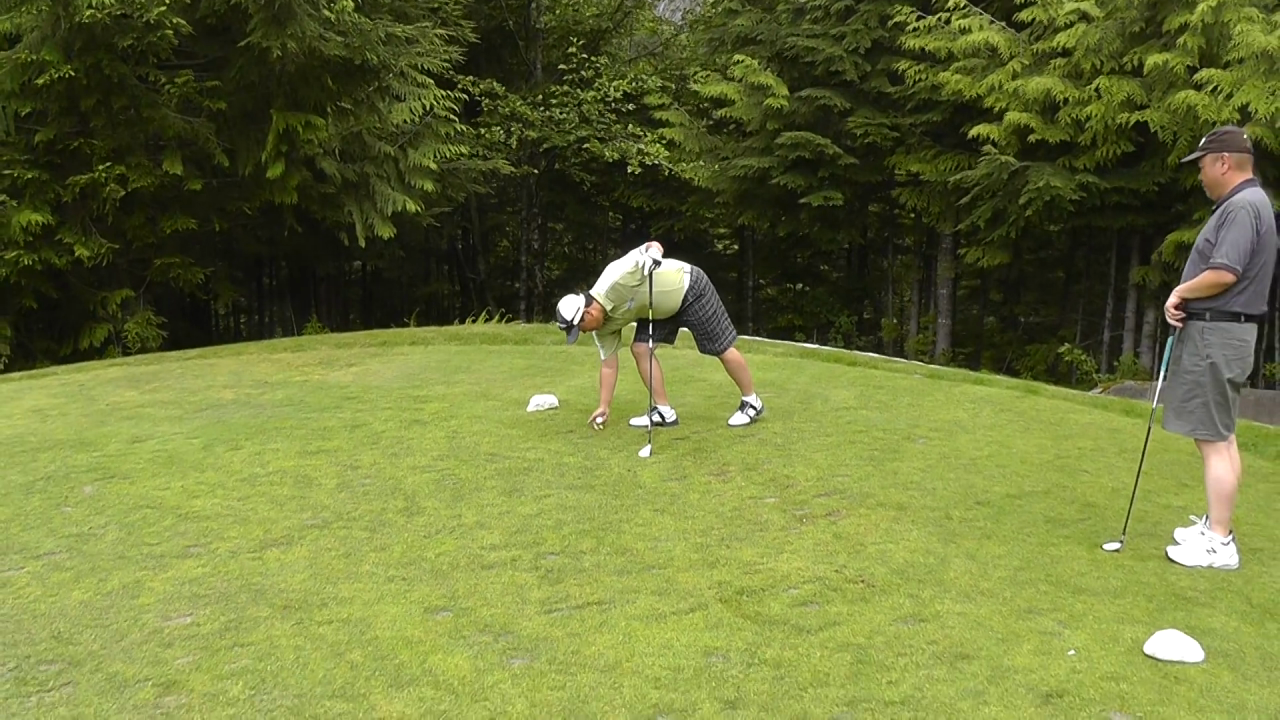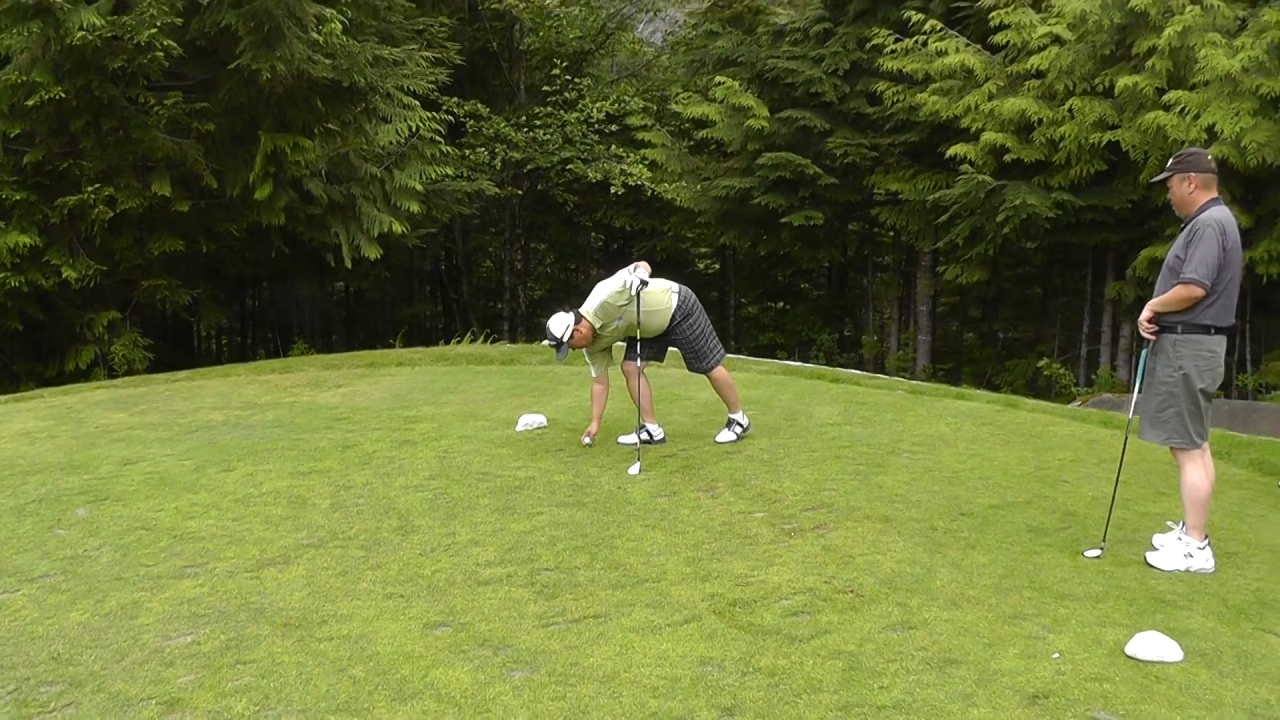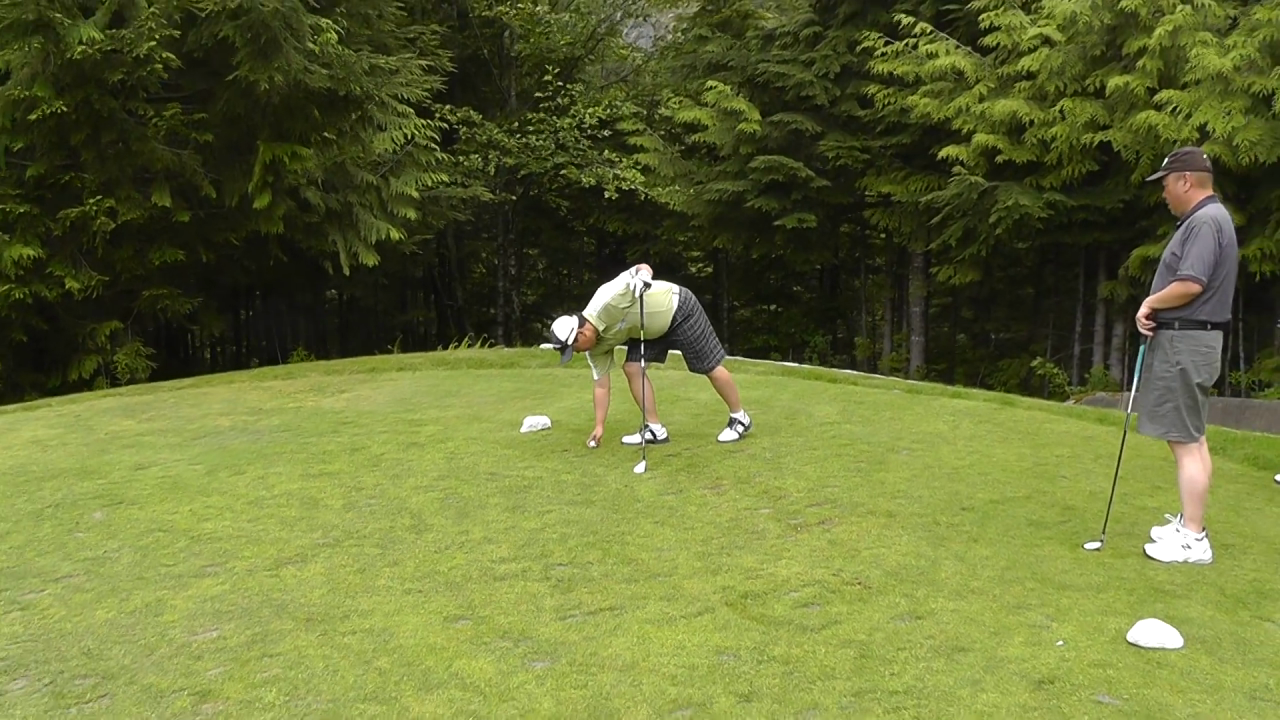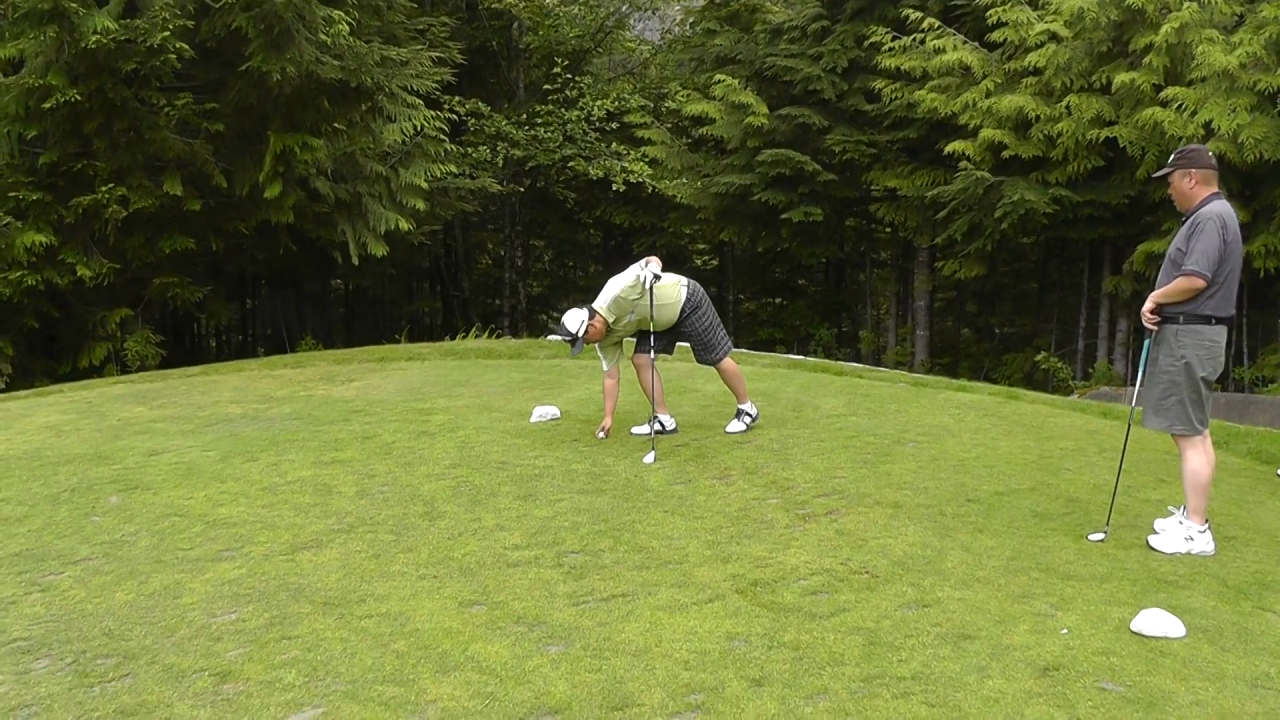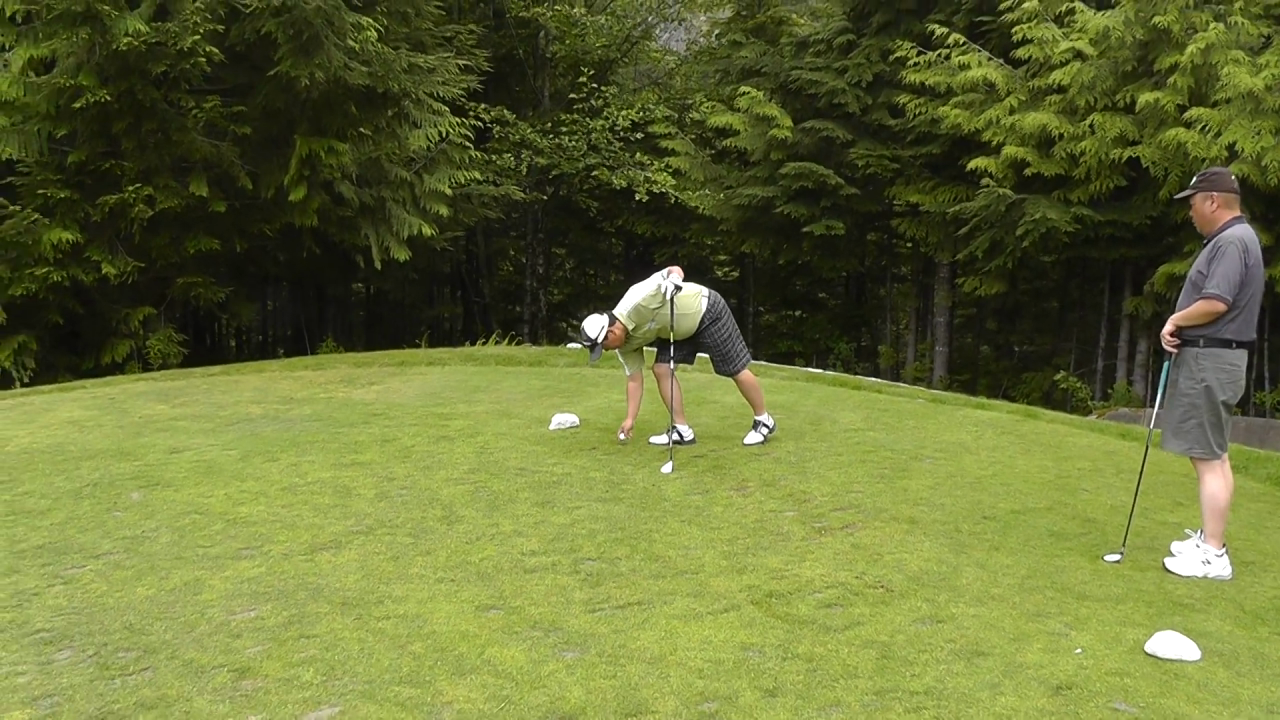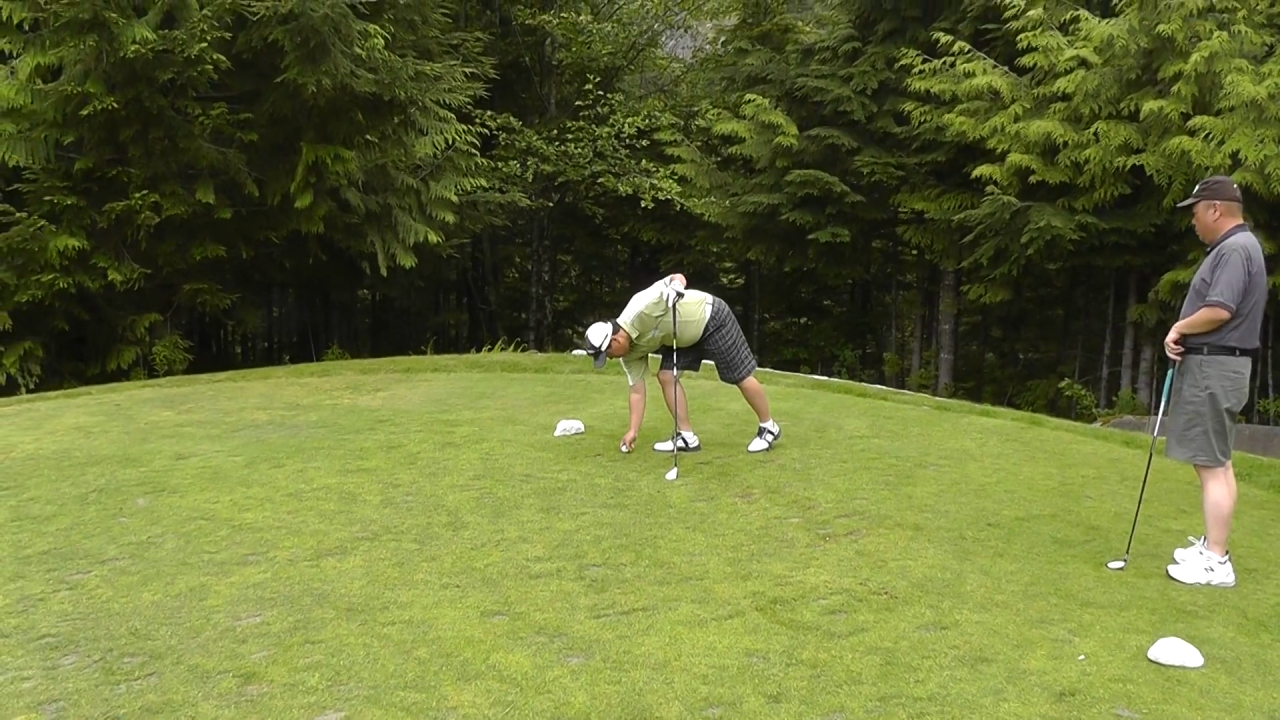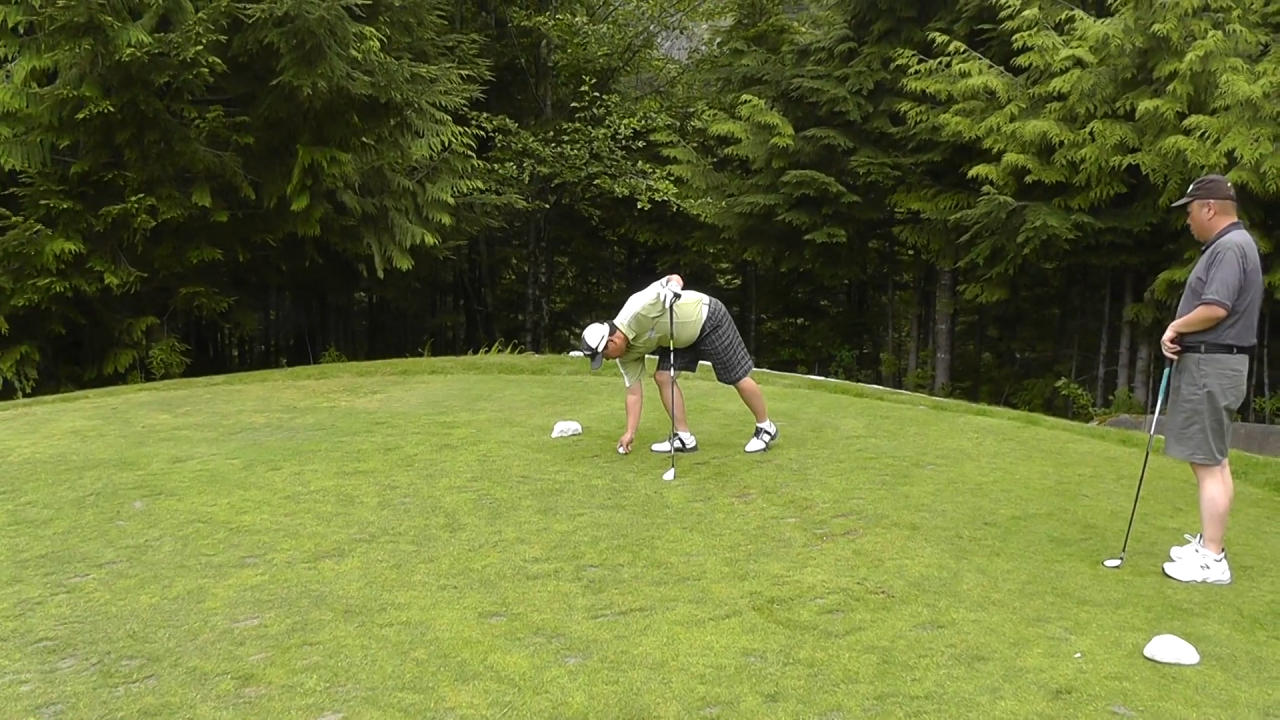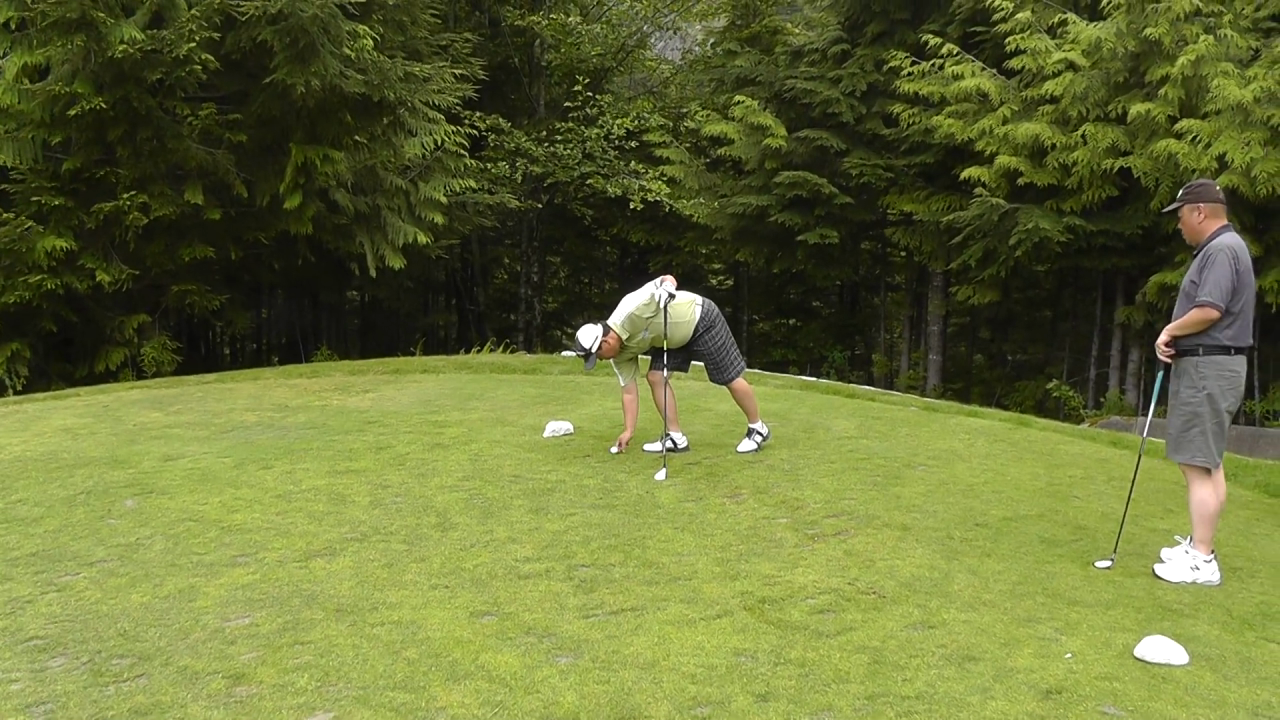
dt=0.3s
person 1, frame 1
left shoulder: (1243, 205)
right shoulder: (1240, 204)
left elbow: (1224, 273)
left wrist: (1180, 292)
right wrist: (1185, 299)
left hip: (1216, 333)
right hip: (1215, 330)
left knee: (1213, 439)
right knee: (1220, 436)
left ankle: (1219, 542)
right ankle: (1215, 526)
person 1, frame 2
left shoulder: (1209, 223)
right shoulder: (1207, 222)
left elbow: (1193, 288)
left wrist: (1152, 307)
right wrist: (1158, 313)
left hip: (1188, 346)
right hip: (1187, 342)
left knee: (1188, 448)
right knee: (1194, 444)
left ankle: (1196, 547)
right ankle: (1191, 531)
person 1, frame 3
left shoulder: (1205, 221)
right shoulder: (1204, 219)
left elbow: (1190, 284)
left wrist: (1150, 303)
right wrist: (1156, 310)
left hip: (1185, 341)
right hip: (1185, 338)
left knee: (1186, 441)
right knee: (1191, 438)
left ankle: (1193, 539)
right ankle: (1190, 524)
person 1, frame 4
left shoulder: (1210, 217)
right shoulder: (1208, 216)
left elbow: (1195, 280)
left wrist: (1155, 298)
right wrist: (1160, 305)
left hip: (1189, 336)
right hip: (1189, 332)
left knee: (1189, 434)
right knee: (1195, 431)
left ankle: (1196, 531)
right ankle: (1192, 516)
person 1, frame 5
left shoulder: (1231, 240)
right shoulder: (1229, 239)
left elbow: (1215, 303)
left wrist: (1175, 320)
right wrist: (1180, 328)
left hip: (1209, 358)
right hip: (1211, 356)
left knee: (1207, 457)
right knee: (1214, 455)
left ankle: (1213, 554)
right ankle: (1210, 539)
person 1, frame 6
left shoulder: (1235, 249)
right shoulder: (1233, 247)
left elbow: (1219, 311)
left wrist: (1179, 329)
right wrist: (1184, 336)
left hip: (1213, 367)
right hip: (1214, 364)
left knee: (1211, 464)
right knee: (1217, 461)
left ankle: (1216, 561)
right ankle: (1212, 546)
person 1, frame 7
left shoulder: (1229, 246)
right shoulder: (1227, 245)
left elbow: (1215, 308)
left wrist: (1175, 327)
right wrist: (1181, 333)
left hip: (1210, 365)
right hip: (1212, 362)
left knee: (1207, 462)
right knee: (1214, 460)
left ankle: (1212, 559)
right ankle: (1209, 544)
person 1, frame 8
left shoulder: (1221, 249)
right shoulder: (1219, 248)
left elbow: (1209, 310)
left wrist: (1169, 331)
right wrist: (1175, 337)
left hip: (1208, 368)
right hip: (1207, 365)
left knee: (1197, 464)
right knee: (1207, 463)
left ankle: (1201, 560)
right ankle: (1197, 546)
person 2, frame 1
left shoulder: (615, 279)
right shoulder: (605, 325)
left elbow: (654, 245)
right elbow: (609, 364)
left wrist: (653, 252)
right wrist: (604, 406)
left hip: (690, 288)
left knee: (722, 348)
right knee: (640, 349)
left ankle: (751, 402)
right ankle: (663, 411)
person 2, frame 2
left shoulder: (603, 299)
right shoulder: (595, 341)
left elbow: (643, 265)
right elbow: (600, 381)
left wrist: (640, 272)
right wrist: (595, 423)
left hip: (678, 307)
right hip: (650, 326)
left knee: (709, 366)
right knee: (630, 367)
left ankle: (738, 420)
right ankle: (652, 429)
person 2, frame 3
left shoulder: (607, 302)
right shoulder: (598, 344)
left elbow: (643, 267)
right elbow: (601, 385)
left wrist: (643, 274)
right wrist: (599, 426)
left hip: (678, 309)
left knee: (710, 367)
right knee: (632, 368)
left ankle: (739, 418)
right ankle: (655, 429)
person 2, frame 4
left shoulder: (617, 294)
right shoulder: (607, 335)
left elbow: (653, 260)
right elbow: (611, 376)
left wrist: (653, 267)
right wrist: (608, 417)
left hip: (686, 301)
right hip: (660, 320)
left knee: (717, 358)
right knee: (641, 360)
left ankle: (747, 410)
right ankle: (663, 420)
person 2, frame 5
left shoulder: (637, 302)
right shoulder: (626, 343)
left elbow: (675, 269)
right elbow: (634, 379)
left wrist: (674, 278)
right wrist: (630, 418)
left hip: (707, 311)
left knee: (736, 370)
right knee: (661, 369)
left ankle: (764, 421)
right ankle: (681, 430)
person 2, frame 6
left shoulder: (641, 310)
right shoulder: (631, 351)
left elbow: (678, 277)
right elbow: (637, 390)
left wrist: (676, 285)
right wrist: (633, 431)
left hip: (712, 318)
left knee: (741, 376)
right knee: (666, 376)
left ankle: (768, 428)
right ankle: (687, 437)
person 2, frame 7
left shoulder: (637, 311)
right shoulder: (628, 352)
left elbow: (675, 278)
right elbow: (634, 392)
left wrist: (673, 286)
right wrist: (630, 432)
left hip: (708, 319)
left knee: (738, 377)
right knee: (663, 377)
left ankle: (765, 428)
right ankle: (684, 437)
person 2, frame 8
left shoulder: (631, 312)
right shoulder: (622, 352)
left elbow: (668, 279)
right elbow: (629, 391)
left wrist: (667, 286)
right wrist: (629, 430)
left hip: (702, 319)
left knee: (730, 378)
right knee: (655, 377)
left ankle: (757, 429)
right ankle: (675, 437)
